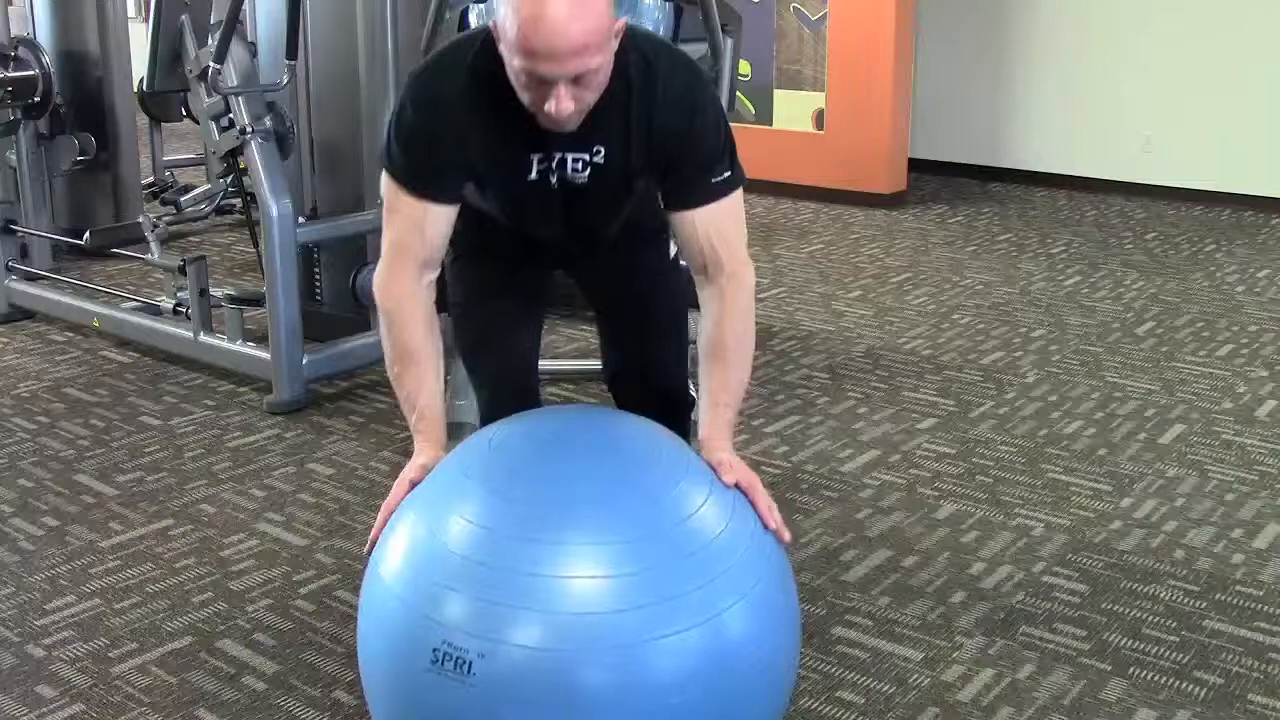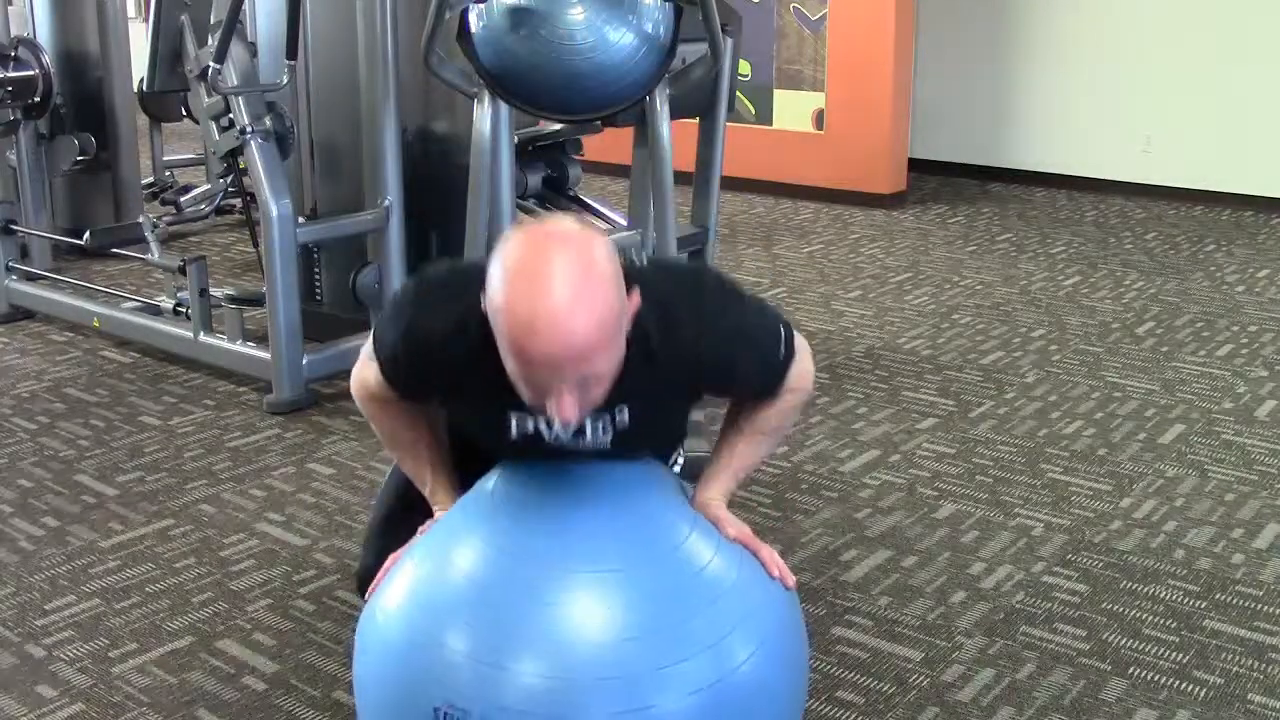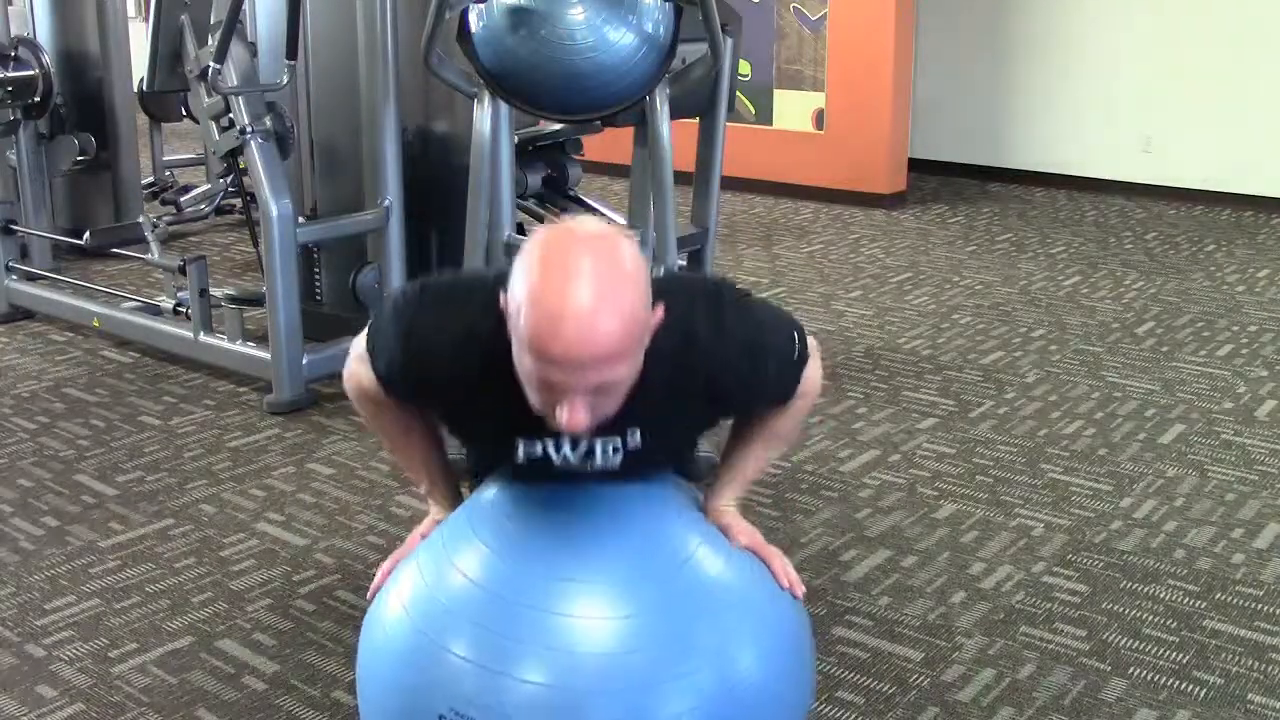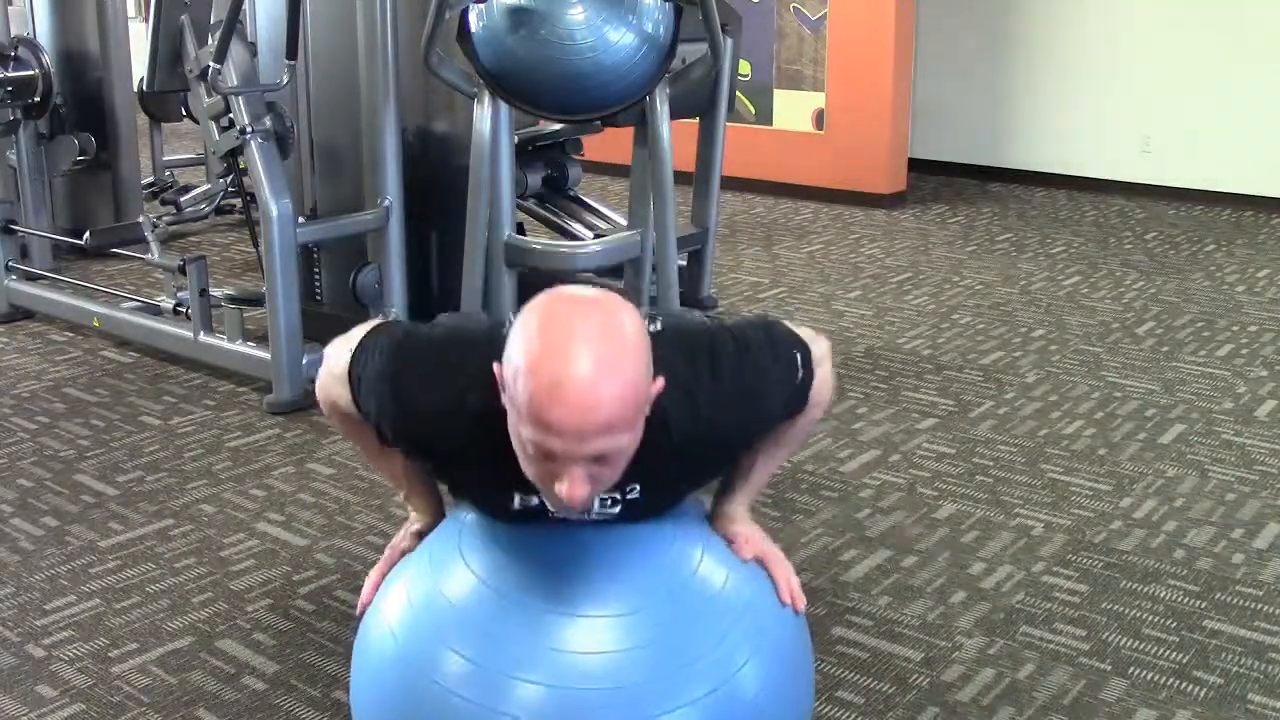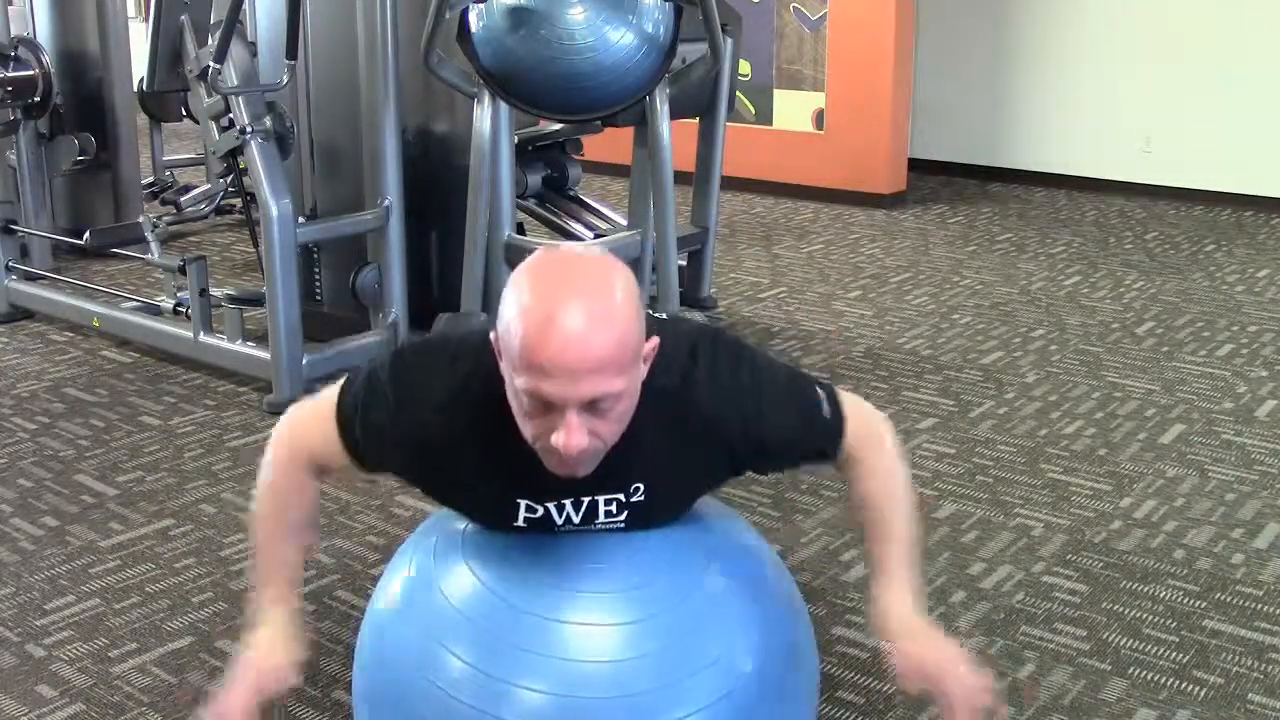
dt=1s
person 1, frame 1
left shoulder: (671, 85)
right shoulder: (444, 89)
left elbow: (722, 269)
right elbow: (407, 268)
left wrist: (718, 441)
right wrist: (429, 444)
left hip: (625, 227)
right hip: (496, 234)
left knee: (658, 396)
right knee: (509, 410)
person 1, frame 2
left shoulder: (695, 319)
right shoulder: (436, 319)
left elbow: (792, 377)
right elbow: (374, 388)
left wrist: (711, 497)
right wrist: (447, 508)
person 1, frame 3
left shoulder: (717, 332)
right shoulder: (439, 331)
left elbow: (801, 378)
right elbow: (367, 380)
left wrist: (722, 504)
right wrist: (442, 505)
person 1, frame 4
left shoulder: (714, 387)
right shoulder: (432, 389)
left elbow: (814, 371)
right elbow: (336, 379)
left wrist: (734, 510)
right wrist: (424, 509)
person 1, frame 5
left shoulder: (712, 384)
right shoulder: (434, 390)
left elbow: (864, 435)
right elbow: (299, 440)
left wrist: (903, 611)
right wrist: (271, 623)
